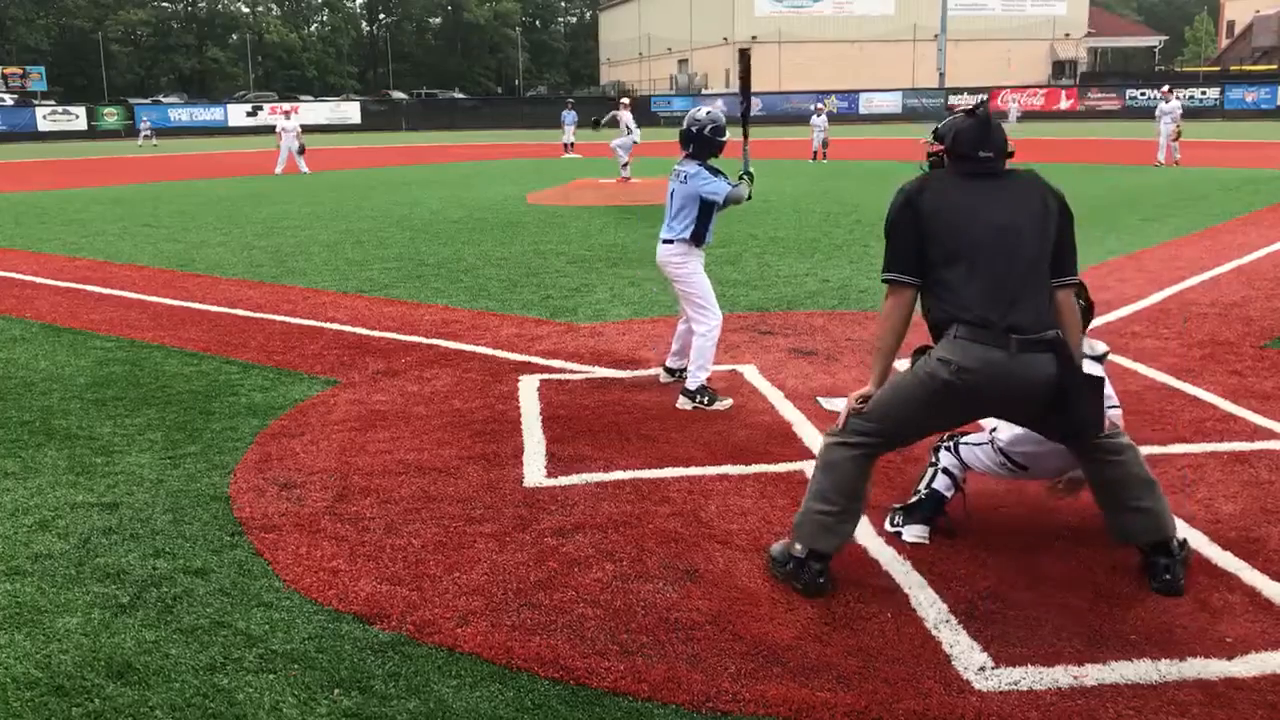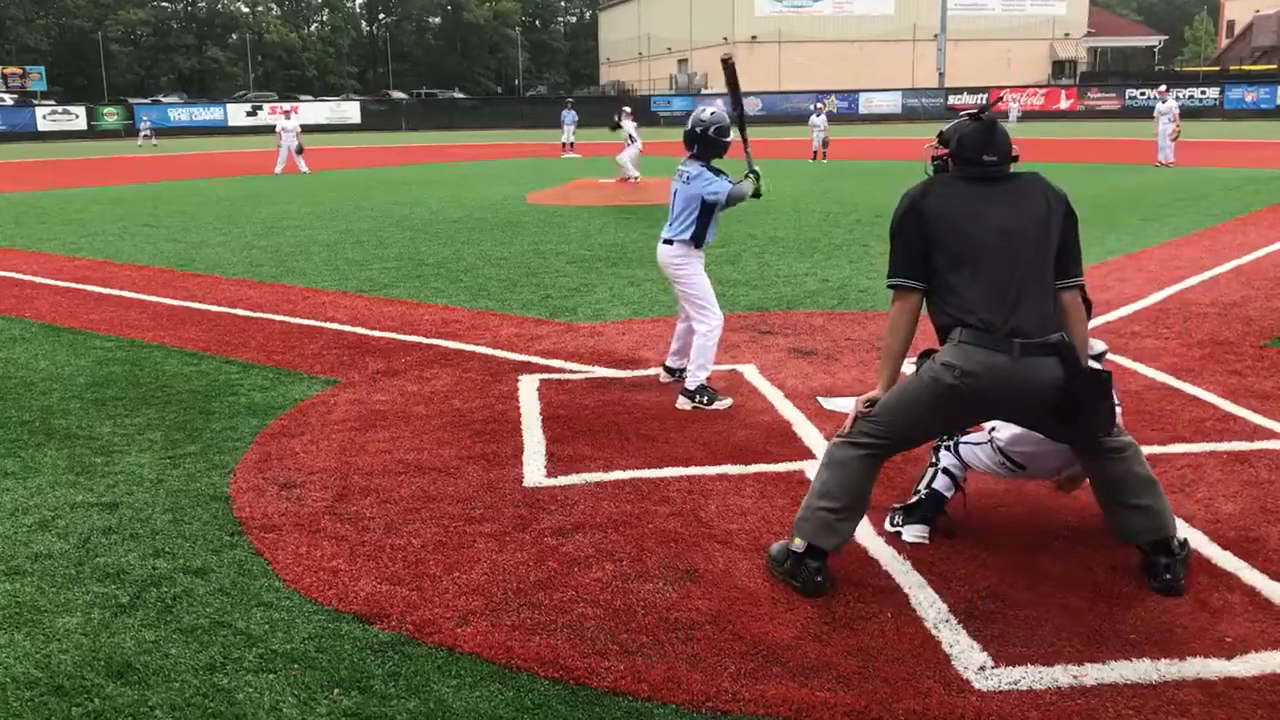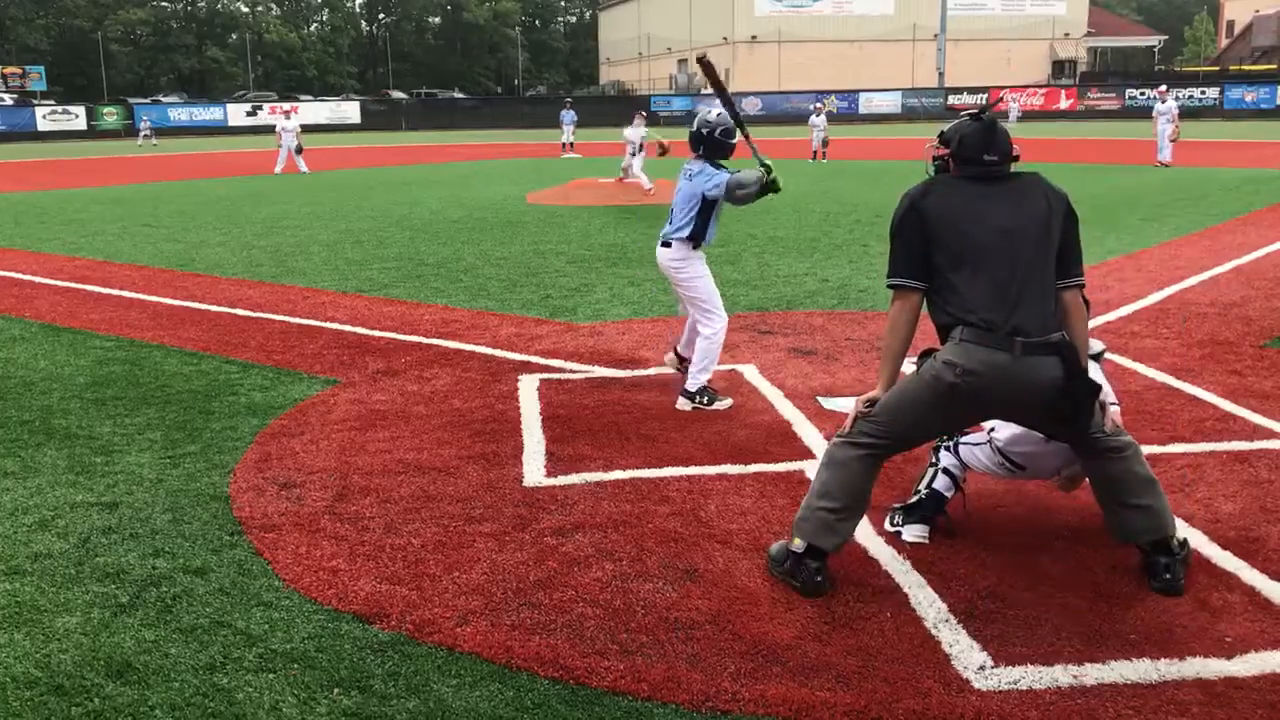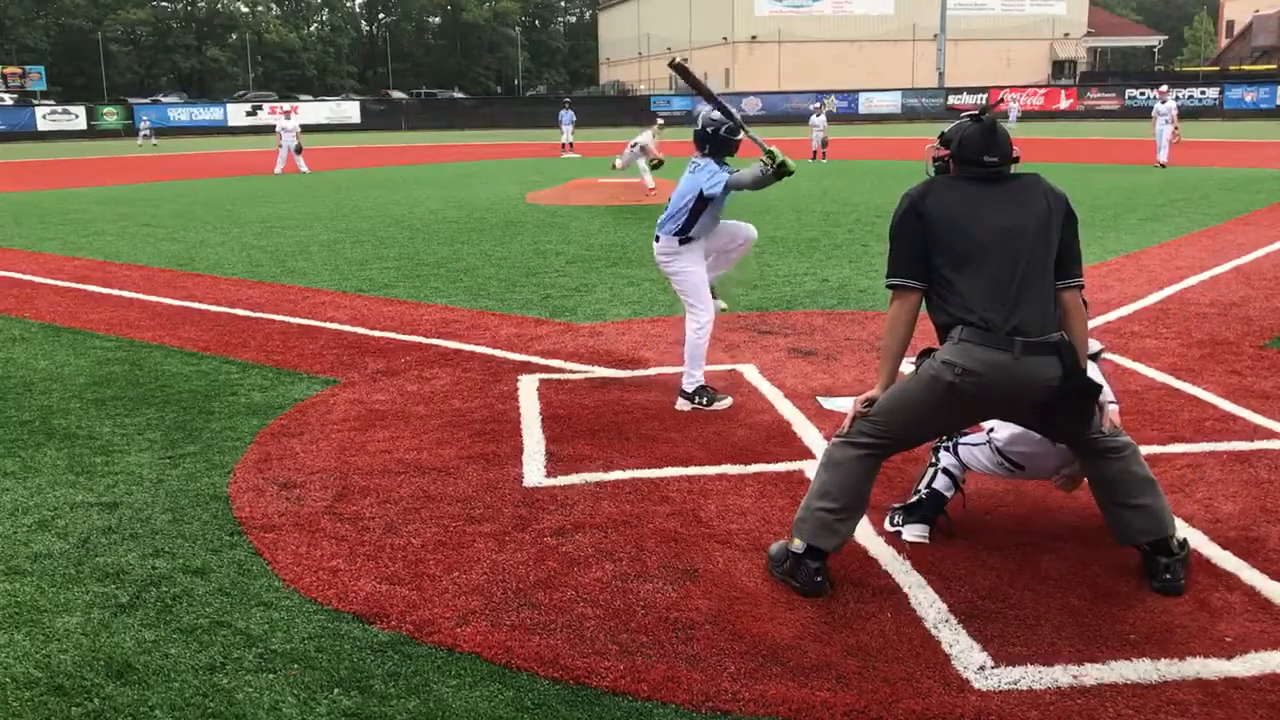
dt=0.2s
person 1, frame 1
left shoulder: (919, 196)
right shoulder: (1042, 194)
left elbow: (900, 297)
right elbow: (1064, 297)
left wrist: (875, 382)
right wrist: (1075, 382)
left hip: (963, 360)
right hip: (1041, 365)
left knee: (852, 436)
right knee: (1103, 438)
left ankle: (808, 557)
right ankle: (1163, 554)
person 1, frame 2
left shoulder: (923, 201)
right shoulder: (1047, 197)
left elbow: (906, 302)
right elbow: (1070, 299)
left wrist: (883, 386)
right wrist: (1081, 384)
left hip: (968, 365)
right hip: (1046, 369)
left knee: (860, 437)
right knee: (1107, 439)
left ankle: (807, 555)
right ankle: (1164, 554)
person 1, frame 3
left shoulder: (924, 200)
right shoulder: (1048, 197)
left elbow: (907, 301)
right elbow: (1072, 299)
left wrist: (884, 386)
right wrist: (1081, 385)
left hip: (968, 364)
right hip: (1047, 368)
left knee: (861, 437)
right knee: (1107, 441)
left ankle: (807, 555)
right ankle: (1164, 555)
person 1, frame 4
left shoulder: (923, 201)
right shoulder: (1048, 198)
left elbow: (906, 301)
right elbow: (1071, 300)
left wrist: (882, 386)
right wrist: (1079, 386)
left hip: (967, 363)
right hip: (1046, 368)
left knee: (860, 437)
right knee: (1106, 441)
left ankle: (807, 556)
right ankle: (1163, 555)
person 2, frame 1
left shoulder: (683, 168)
right shoulder: (701, 174)
left elbow: (714, 200)
right elbow: (735, 196)
left wrist: (737, 188)
right wrist: (746, 181)
left hip: (673, 249)
right hip: (682, 254)
left knee: (692, 314)
right knee: (709, 319)
left ankle: (674, 367)
right ankle: (693, 390)
person 2, frame 2
left shoulder: (688, 169)
right shoulder: (702, 174)
left elbow: (718, 201)
right elbow: (735, 193)
left wrist: (748, 190)
right wrist: (752, 180)
left hip: (674, 250)
right hip: (682, 254)
left knee: (691, 314)
right knee: (710, 319)
left ankle: (674, 366)
right ankle: (693, 390)
person 2, frame 3
left shoulder: (699, 168)
right shoulder: (706, 172)
left elbow: (736, 197)
right elbow: (737, 183)
left wrist: (765, 187)
right wrist: (762, 172)
left hip: (684, 250)
right hip: (681, 255)
left knee: (703, 311)
right knee: (715, 320)
left ankle: (682, 355)
right ankle: (694, 391)
person 2, frame 4
left shoulder: (709, 164)
right shoulder: (709, 168)
left elbow: (752, 182)
right elbow: (738, 182)
left wrist: (778, 171)
right wrist: (764, 162)
left hip: (695, 238)
right hip: (676, 248)
left knee: (746, 234)
right knee: (701, 317)
left ankle: (703, 288)
right ankle: (692, 391)
person 3, frame 1
right shoulder: (1093, 366)
right elbow: (1115, 423)
right wrist: (1085, 472)
left hip: (1016, 455)
right hip: (1074, 460)
left knee: (951, 449)
left ankle: (916, 518)
person 3, frame 2
right shoulder: (1091, 361)
right elbow: (1114, 422)
right wrist: (1084, 468)
left hip: (1015, 453)
right hip: (1071, 458)
left knee: (950, 448)
left ankle: (916, 518)
person 3, frame 3
right shoulder: (1089, 362)
right elbow: (1113, 420)
right wrist: (1083, 467)
left hip: (1015, 454)
right hip: (1073, 458)
left knee: (950, 449)
left ankle: (917, 519)
person 3, frame 4
right shoulder: (1086, 361)
right elbow: (1111, 418)
right wrist: (1083, 467)
left hip: (1014, 452)
right hip: (1071, 457)
left knee: (949, 449)
left ankle: (916, 517)
